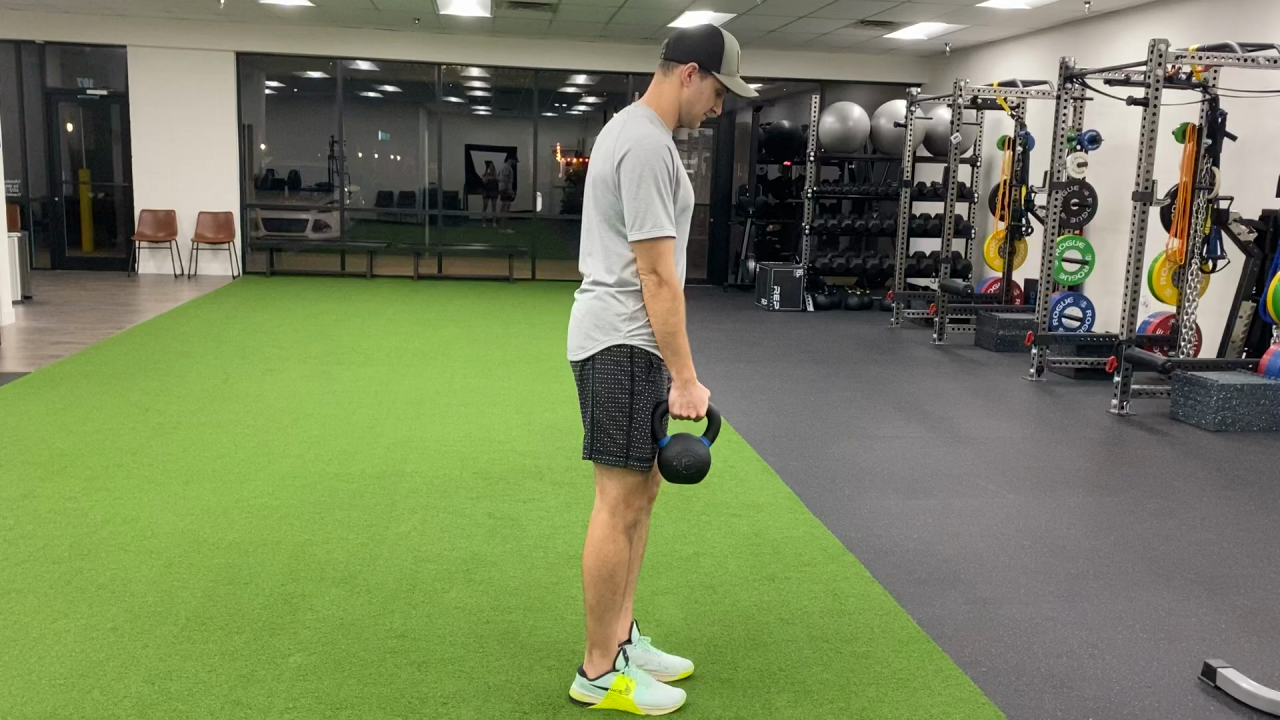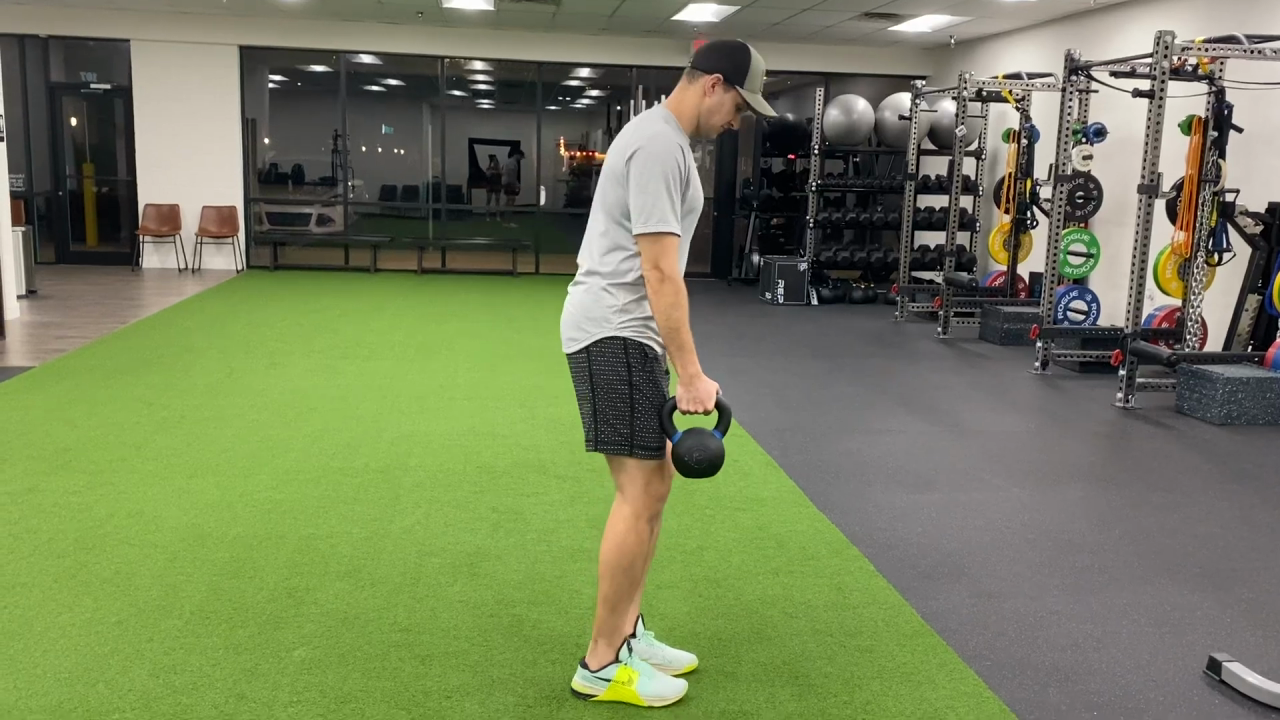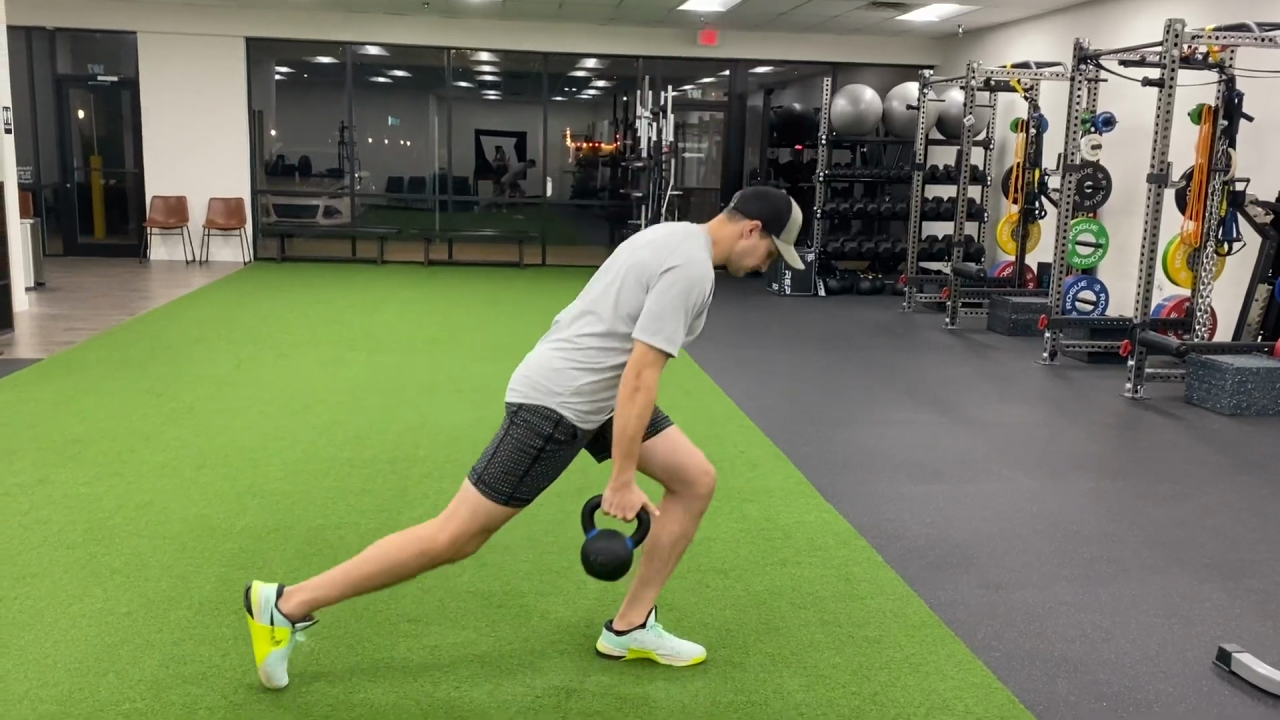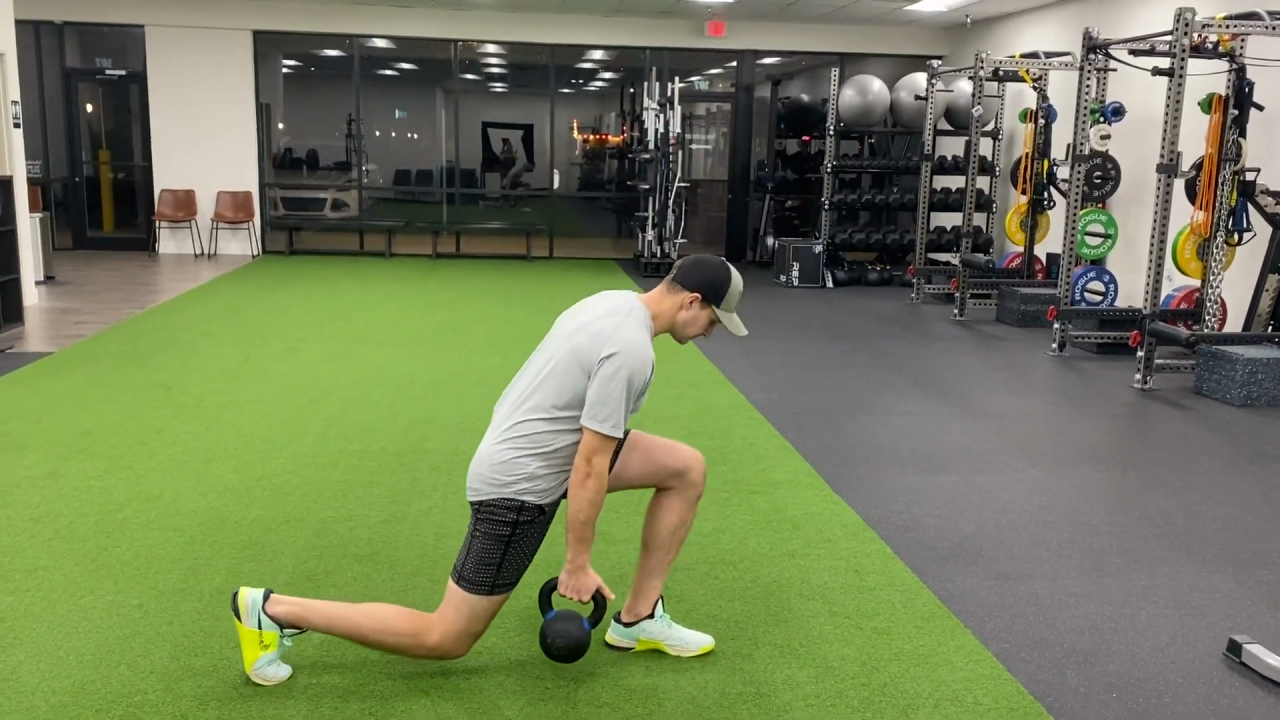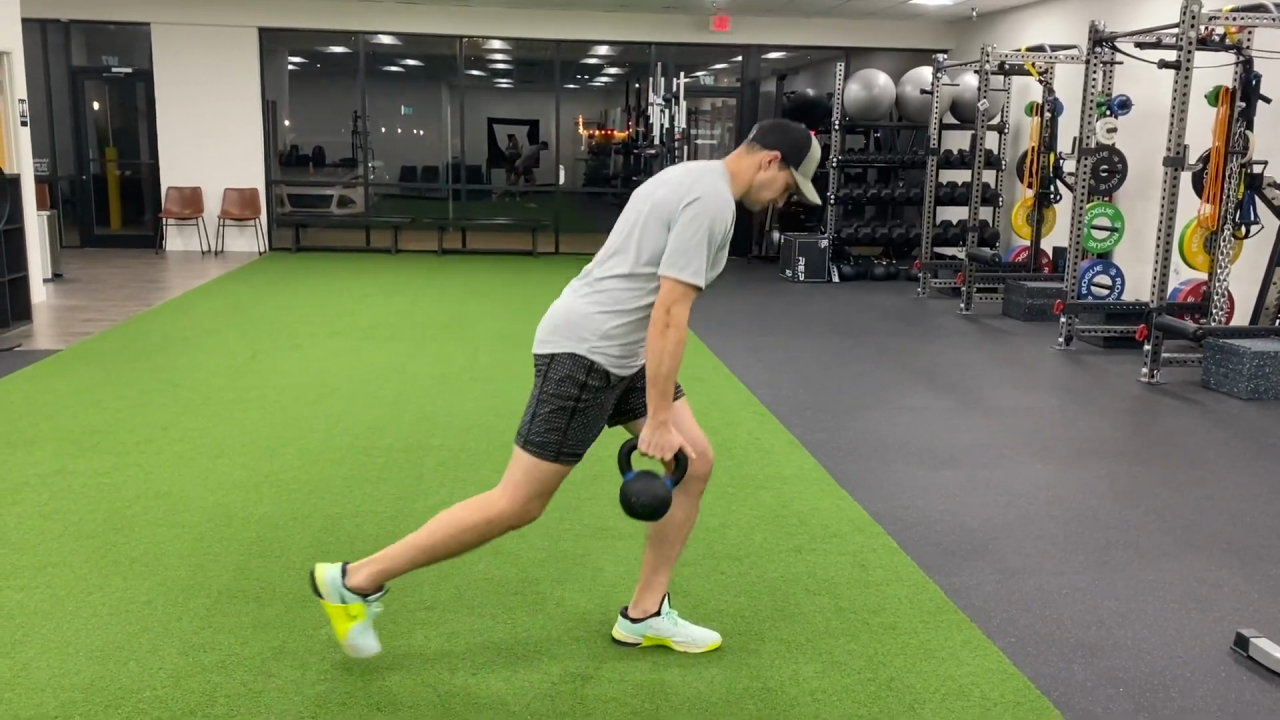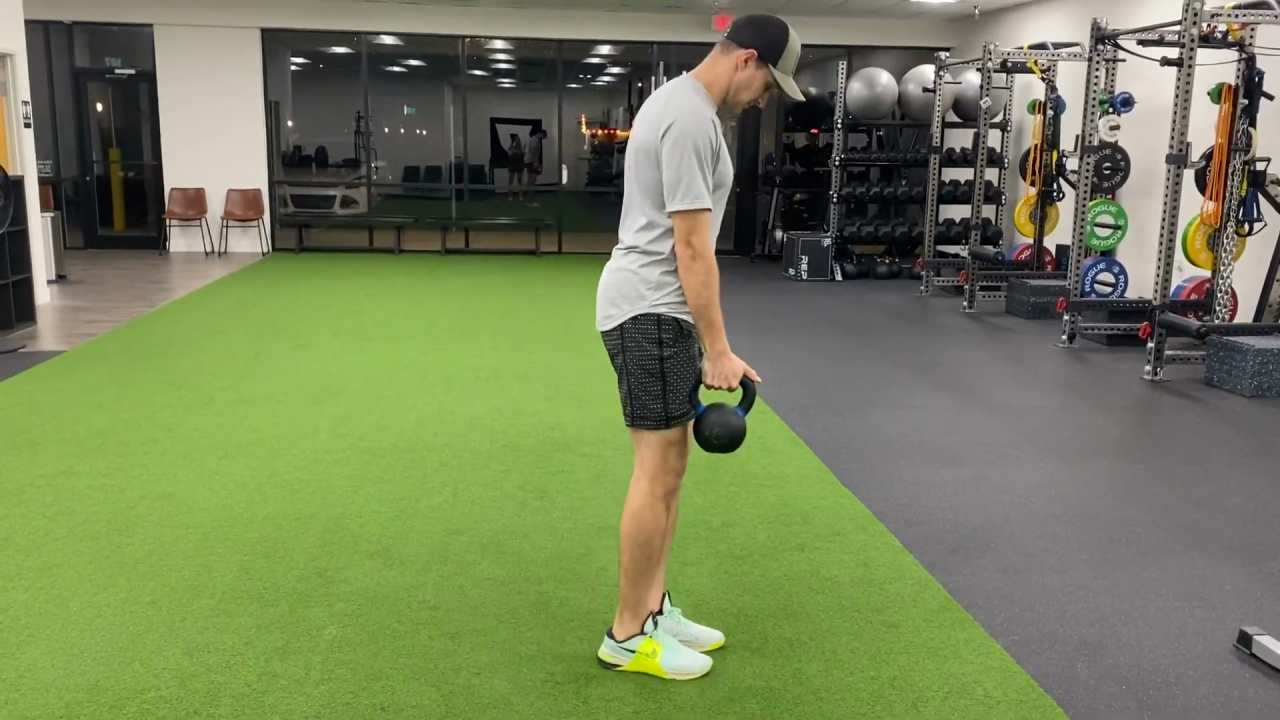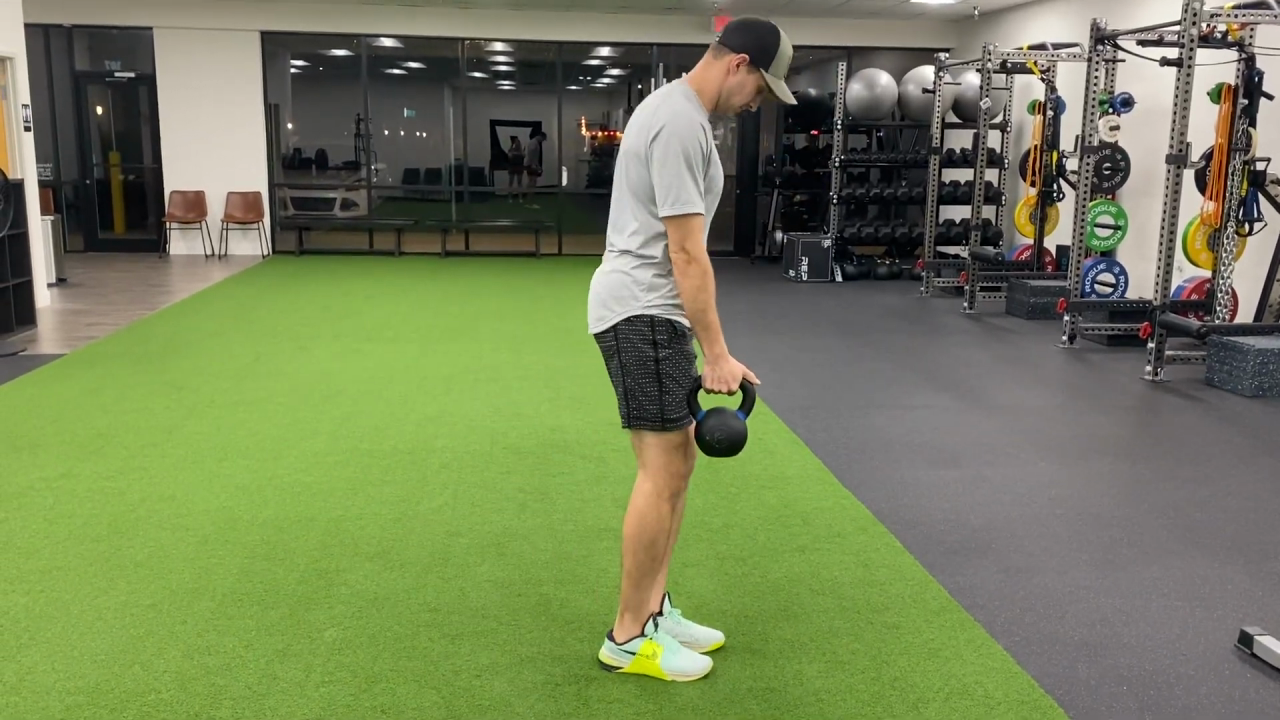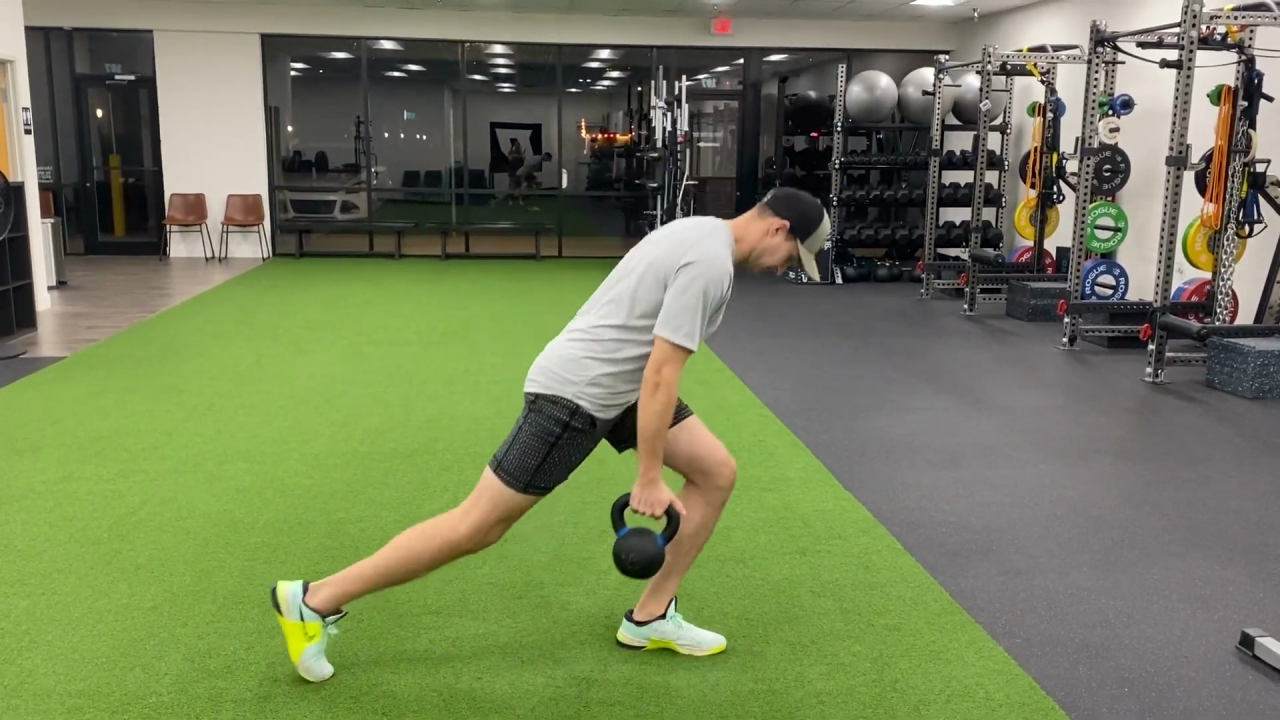
dt=0.5s
person 1, frame 1
left shoulder: (630, 131)
right shoulder: (648, 145)
right elbow: (658, 275)
left wrist: (672, 369)
right wrist: (685, 379)
left hip: (621, 339)
right hip: (623, 344)
left knee: (639, 496)
right knee: (619, 508)
left ankle: (621, 641)
person 1, frame 2
left shoulder: (654, 133)
right shoulder: (661, 143)
right elbow: (660, 270)
left wrist: (680, 364)
right wrist: (691, 374)
left hip: (623, 330)
right hip: (616, 334)
left knee: (650, 488)
right knee: (643, 497)
left ankle: (624, 636)
right ankle: (603, 664)
person 1, frame 3
left shoulder: (676, 236)
right shoulder: (693, 270)
right elbow: (641, 376)
right wrist: (622, 480)
left hip: (587, 386)
right hip: (559, 399)
left knee: (695, 483)
right knee: (456, 534)
left ankle: (630, 628)
right ankle: (281, 605)
person 1, frame 4
left shoulder: (612, 303)
right shoulder: (631, 351)
right elbow: (591, 466)
right wrist: (578, 564)
left hip: (527, 450)
right hip: (521, 481)
left knee: (687, 469)
right knee: (445, 639)
left ankle: (640, 618)
right ankle: (272, 611)
person 1, frame 5
left shoulder: (689, 177)
right shoulder: (711, 204)
right elbow: (670, 315)
right wrist: (658, 421)
left hip: (613, 347)
right hip: (586, 351)
left knee: (696, 461)
right knee: (518, 500)
left ankle: (645, 612)
right ankle: (355, 582)
person 1, frame 6
left shoulder: (679, 101)
right shoulder: (692, 118)
right elbow: (692, 248)
right wrist: (718, 351)
left hip: (654, 305)
right hip: (652, 311)
left knee: (668, 467)
right knee: (659, 476)
left ankle: (651, 613)
right ankle: (627, 636)
person 1, frame 7
left shoulder: (674, 108)
right shoulder: (682, 123)
right elbow: (686, 252)
right wrist: (717, 354)
left hip: (644, 306)
right hip: (644, 311)
left knee: (675, 464)
right knee: (664, 474)
left ankle: (651, 613)
right ankle: (628, 638)
person 1, frame 8
left shoulder: (699, 232)
right shoulder: (710, 265)
right elbow: (662, 377)
right wrist: (648, 480)
left hip: (612, 383)
right hip: (576, 392)
left knee: (718, 472)
right knee: (478, 525)
left ankle: (650, 617)
right ankle: (312, 601)
